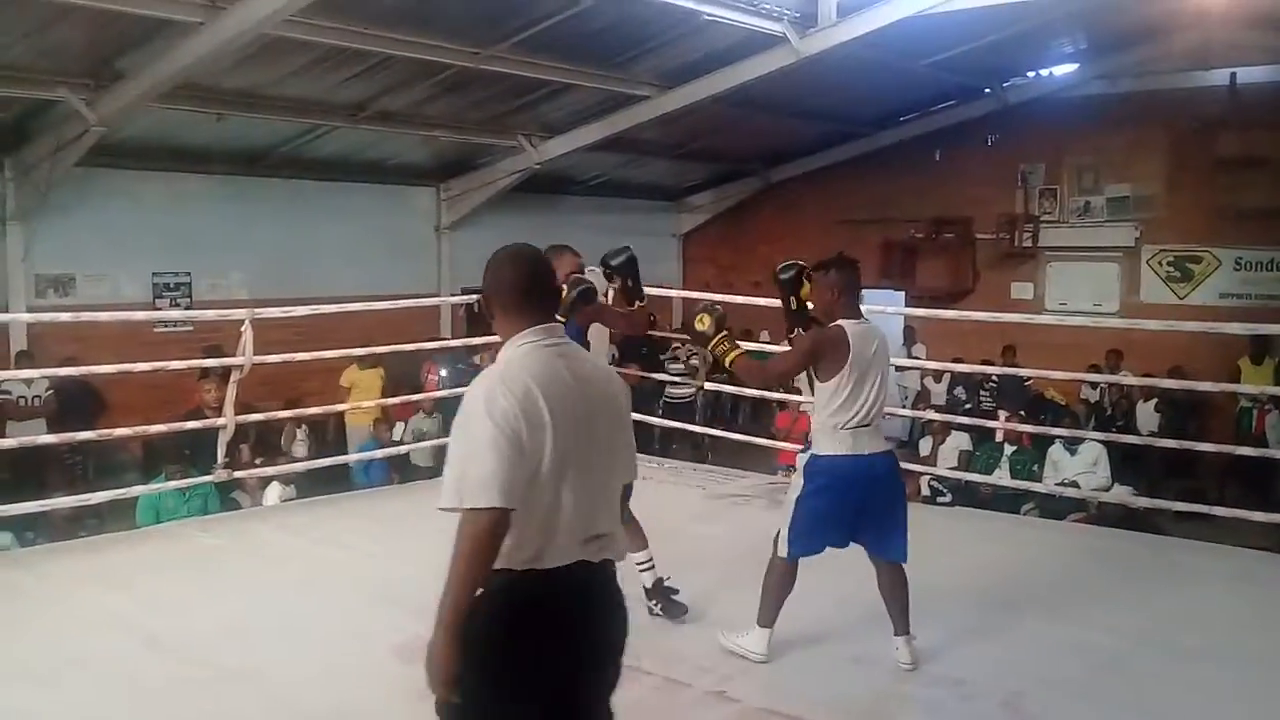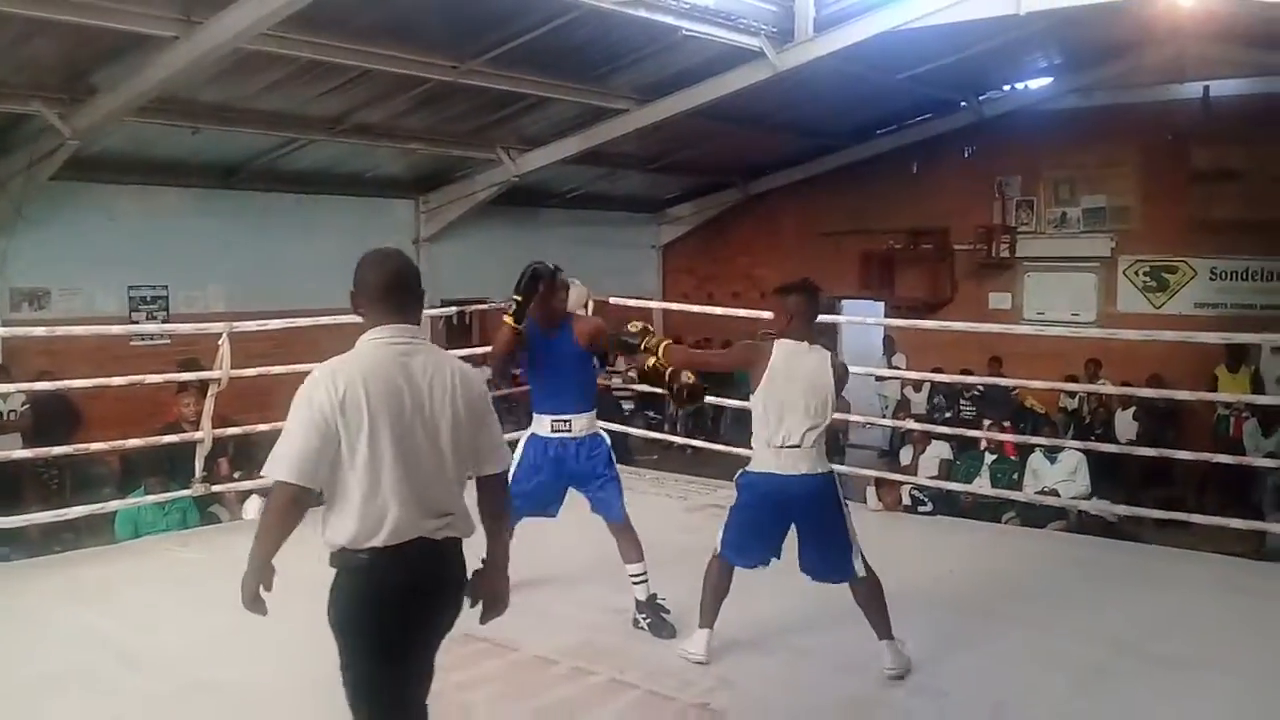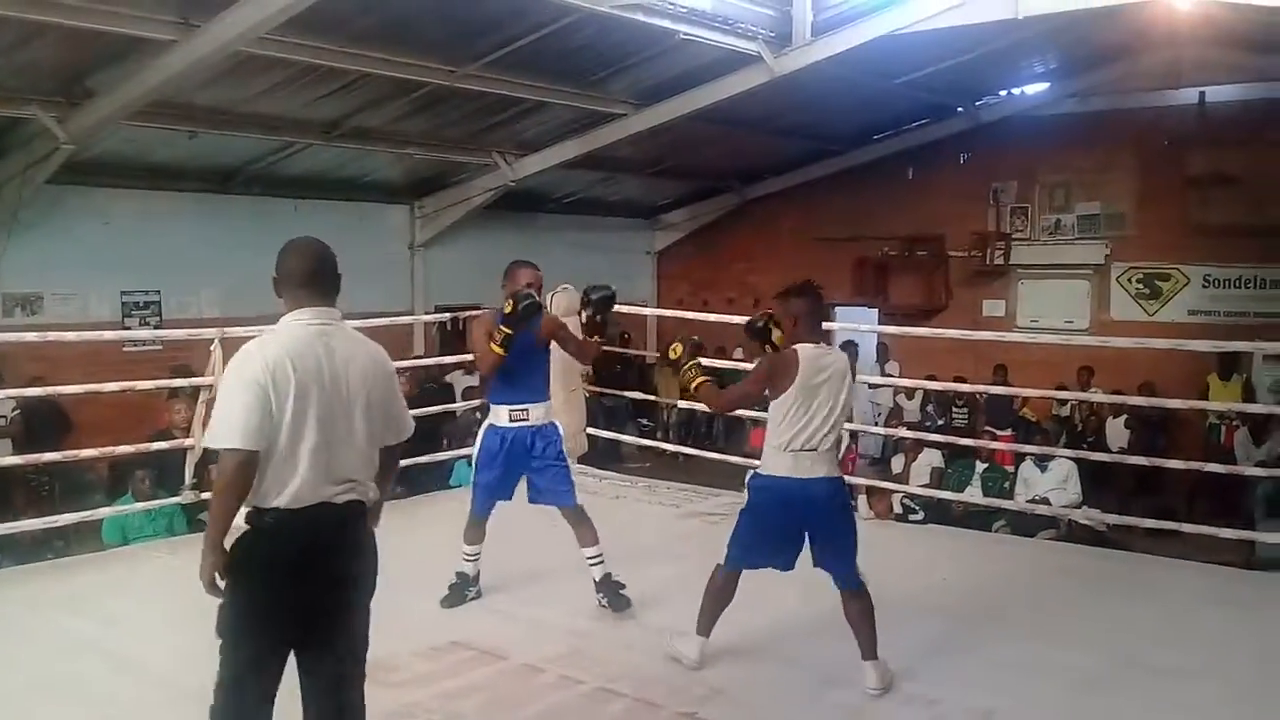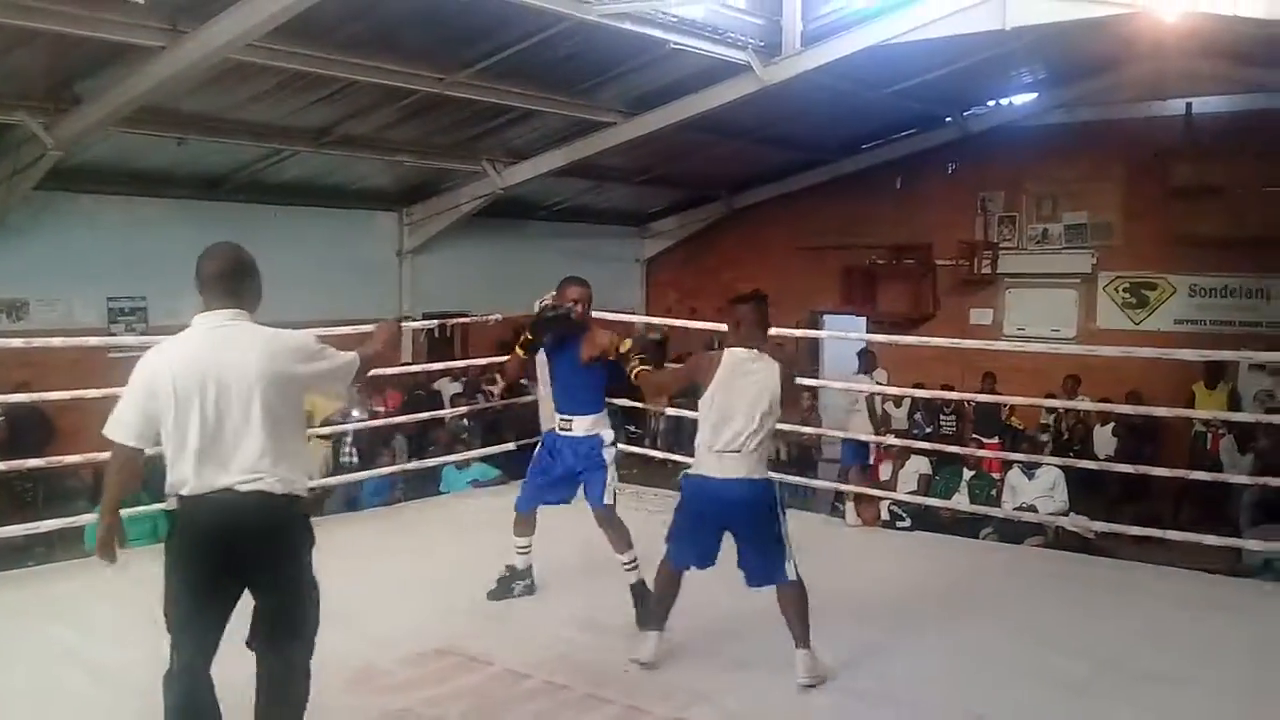
dt=0.5s
person 1, frame 1
left shoulder: (498, 388)
right shoulder: (605, 379)
left elbow: (486, 521)
left wrist: (446, 628)
left hip: (520, 601)
right hip: (597, 594)
person 1, frame 2
left shoulder: (333, 380)
right shoulder: (462, 378)
left elbow: (291, 491)
right elbow: (493, 485)
left wrist: (257, 564)
right wrist: (496, 567)
left hip: (370, 574)
right hip: (442, 567)
person 1, frame 3
left shoulder: (260, 355)
right shoulder: (372, 356)
left elbow: (238, 462)
right elbow: (392, 450)
left wrist: (213, 542)
left hip: (278, 533)
right hip: (349, 531)
left knee: (246, 669)
right knee: (338, 673)
person 1, frame 4
left shoulder: (161, 359)
right shoulder: (287, 348)
left elbow: (126, 450)
right elbow: (358, 364)
left wrist: (108, 517)
right wrist: (381, 344)
left hip: (200, 520)
right hip: (275, 516)
left knee: (191, 652)
right knee: (286, 642)
person 2, frame 1
left shoulder: (827, 337)
right shoulder: (876, 336)
left elbow: (767, 376)
left wrist: (718, 339)
right wrist: (798, 310)
left hip: (831, 464)
right hip: (878, 460)
left knee: (787, 549)
right knee: (886, 554)
left ankle: (760, 637)
right ankle: (904, 643)
person 2, frame 2
left shoulder: (757, 354)
right shoulder: (836, 368)
left elbow: (691, 360)
left wrist: (647, 340)
left hip: (764, 480)
right hip: (814, 481)
left knee: (724, 557)
right knee: (853, 566)
left ankle: (701, 640)
right ankle: (890, 651)
person 2, frame 3
left shoulder: (781, 361)
right shoulder: (844, 365)
left elbow: (722, 402)
left wrist: (687, 363)
right wrist: (777, 342)
left hip: (776, 484)
right hip: (826, 485)
left knee: (731, 563)
right knee: (850, 580)
left ankle: (695, 643)
right ankle: (873, 668)
person 2, frame 4
left shoulder: (708, 362)
right shoulder: (782, 375)
left elbow: (655, 388)
left wrist: (636, 360)
left hip: (704, 483)
right hip: (754, 487)
left knee: (674, 561)
right knee: (784, 573)
left ankle: (650, 641)
right ankle: (805, 659)
person 3, frame 1
left shoulder: (586, 307)
left elbow: (638, 325)
left wrist: (630, 285)
right wrist: (566, 311)
left knee: (620, 509)
left ankle: (654, 587)
person 3, frame 2
left shoulder: (588, 327)
right shoulder: (522, 329)
right elbow: (497, 359)
right wrist: (519, 303)
left hip: (586, 440)
right hip: (542, 440)
left knee: (618, 520)
right knee: (506, 514)
left ankle: (645, 603)
person 3, frame 3
left shoulder: (547, 323)
right shoulder: (484, 325)
left elbow: (587, 356)
right elbow: (485, 369)
left wrist: (599, 320)
right wrist: (510, 325)
left hip: (542, 429)
right hip: (500, 430)
left knee: (571, 508)
right knee: (479, 510)
left ankle: (604, 582)
right ankle: (467, 578)
person 3, frame 4
left shoulder: (602, 339)
right shoulder: (546, 331)
left elbow: (625, 371)
right elbow: (510, 374)
right wrist: (531, 335)
left hip: (593, 437)
right hip: (558, 436)
left knee: (605, 512)
right knee: (524, 506)
left ankle: (637, 586)
right ankle: (520, 573)
